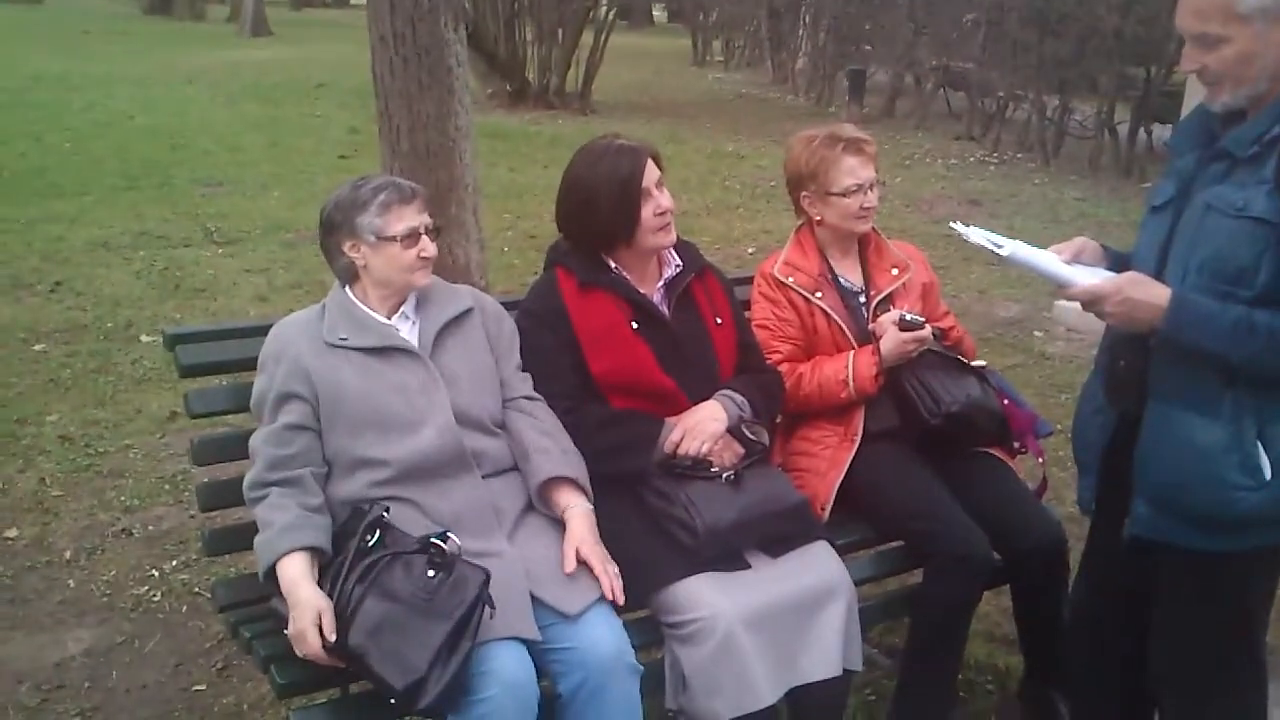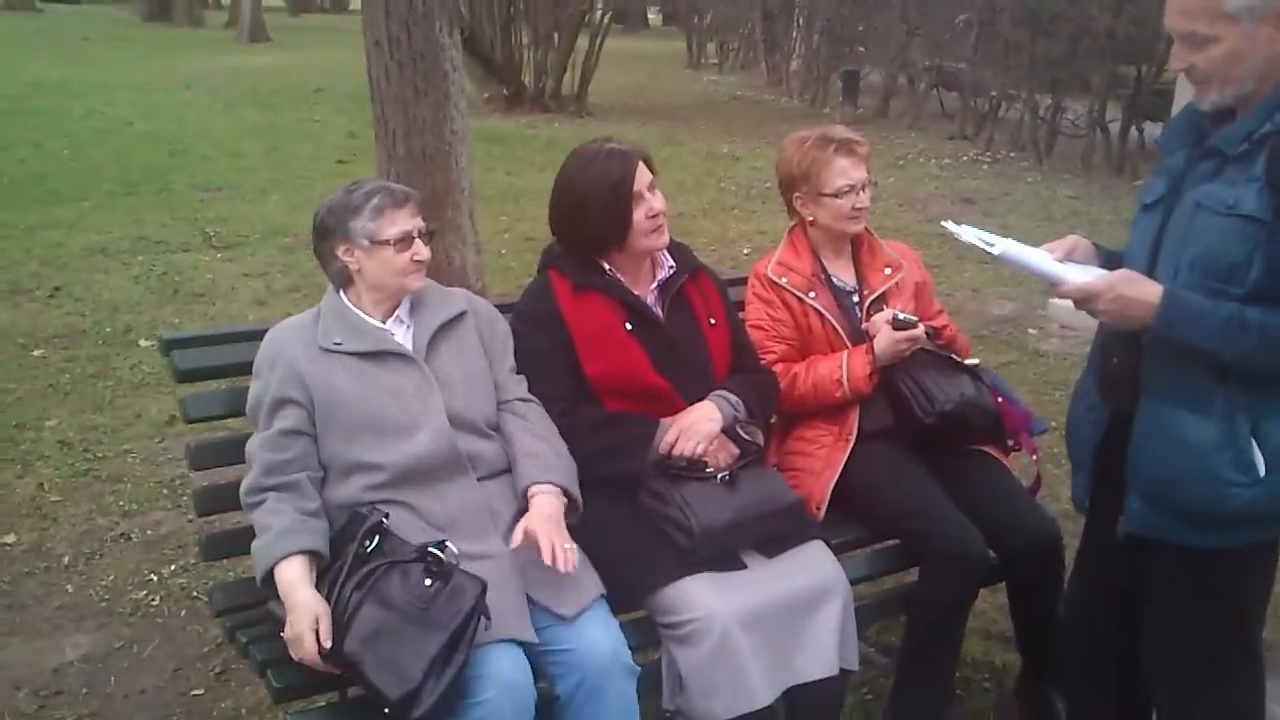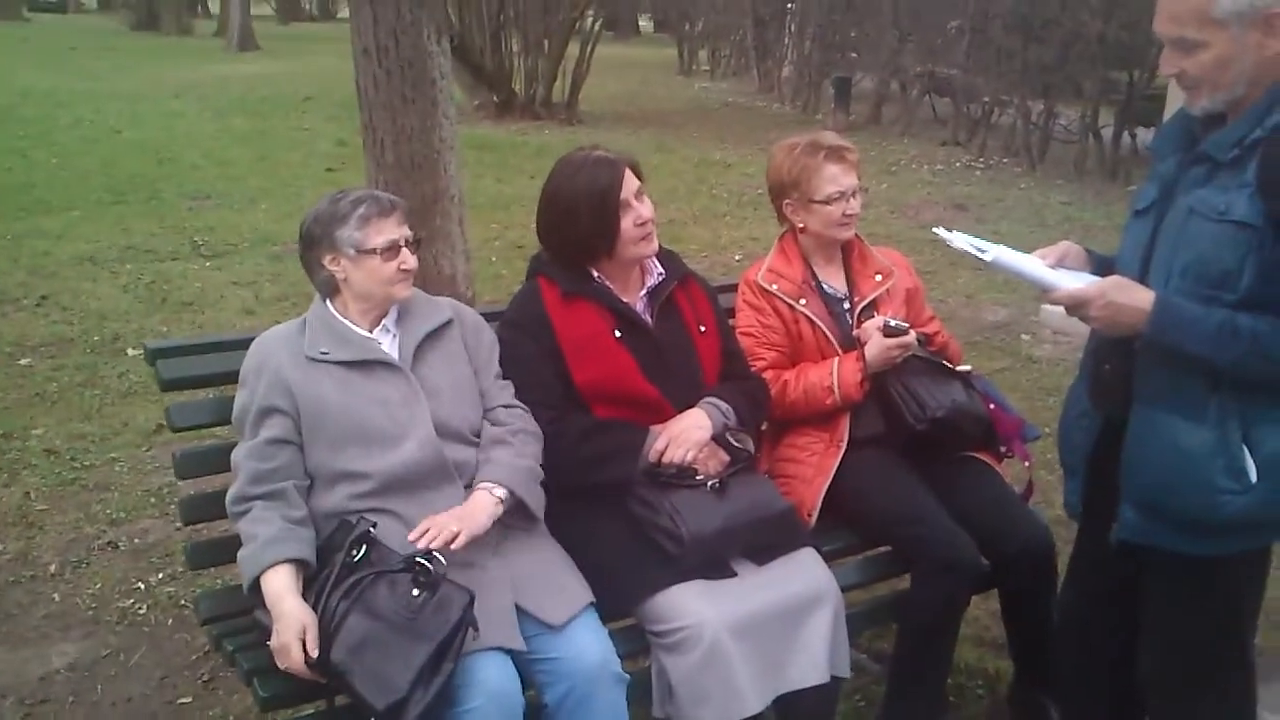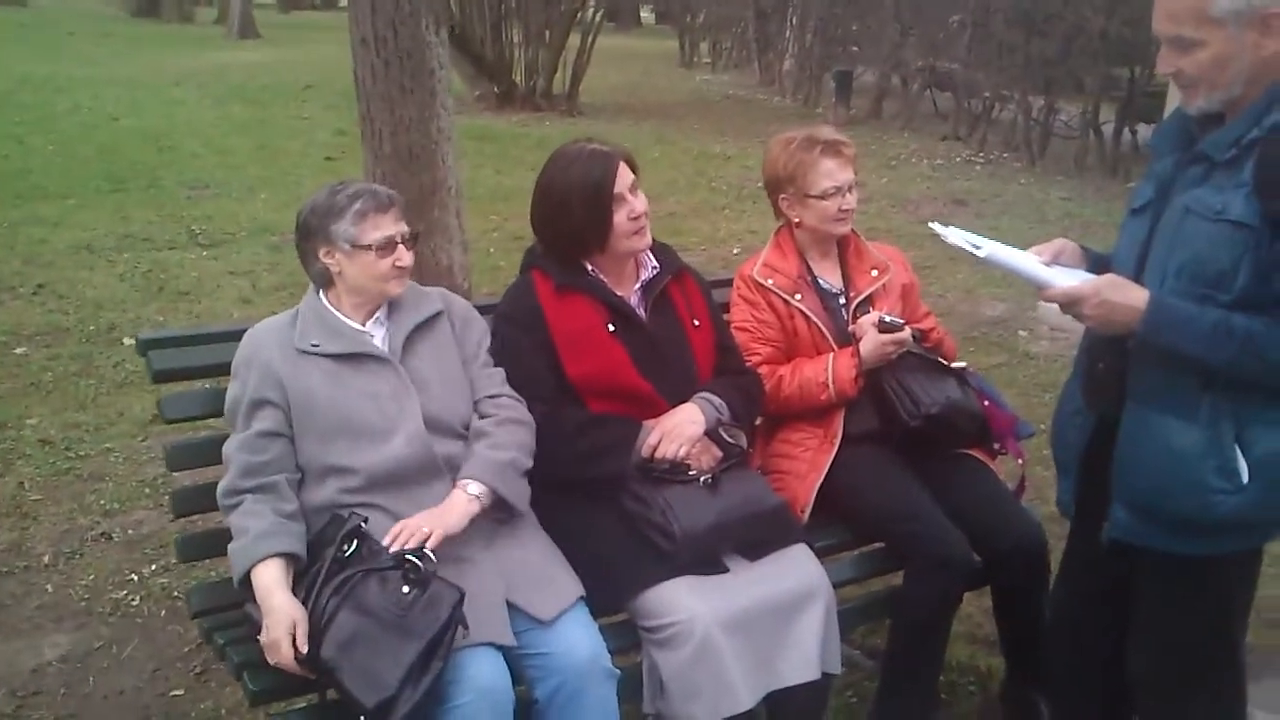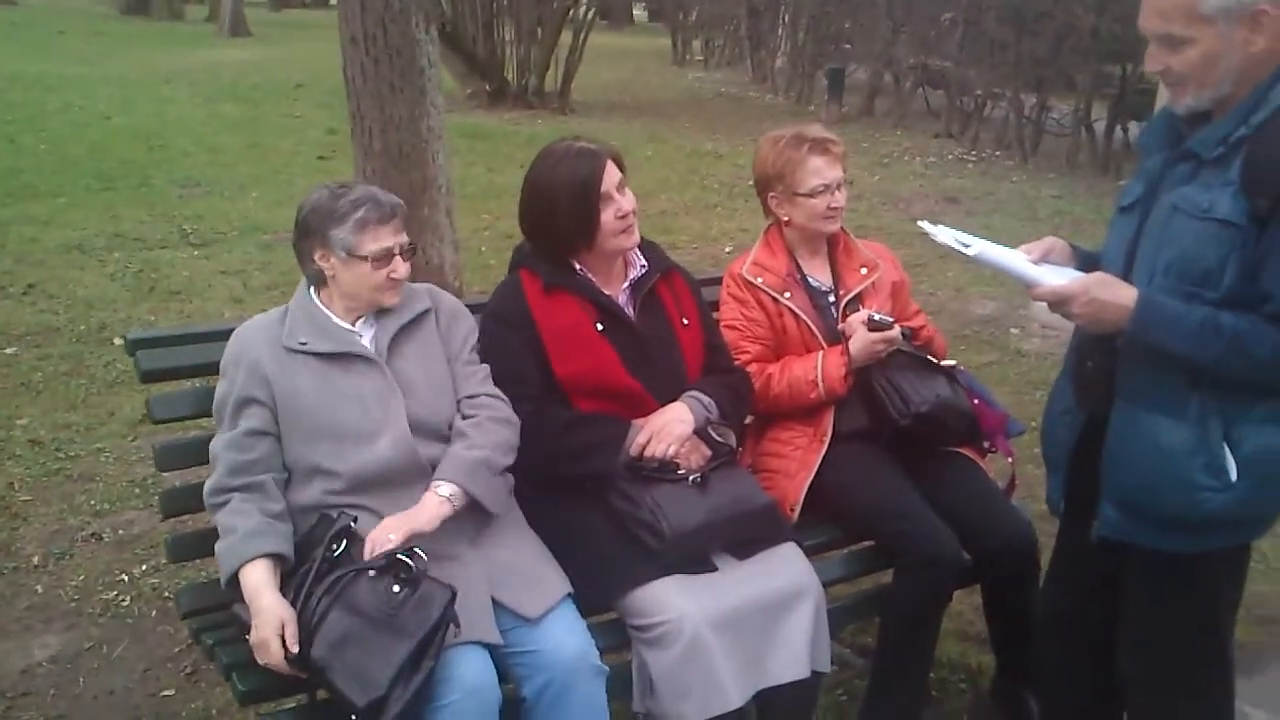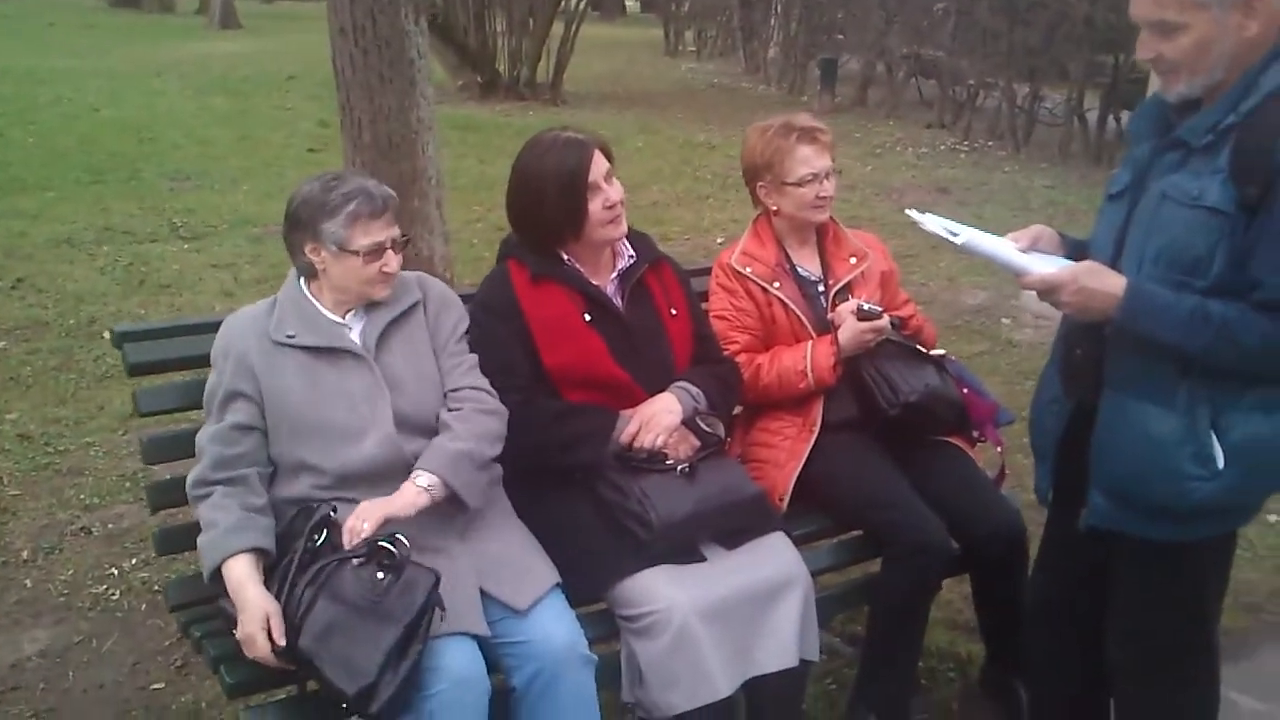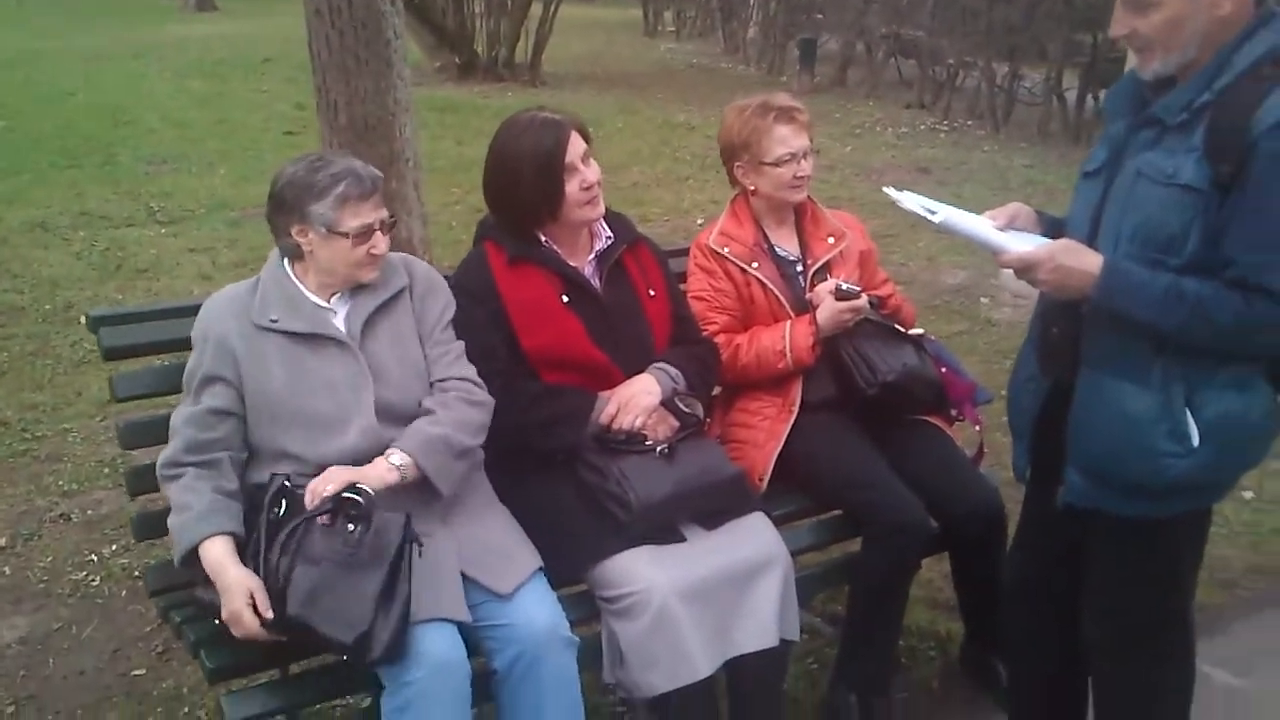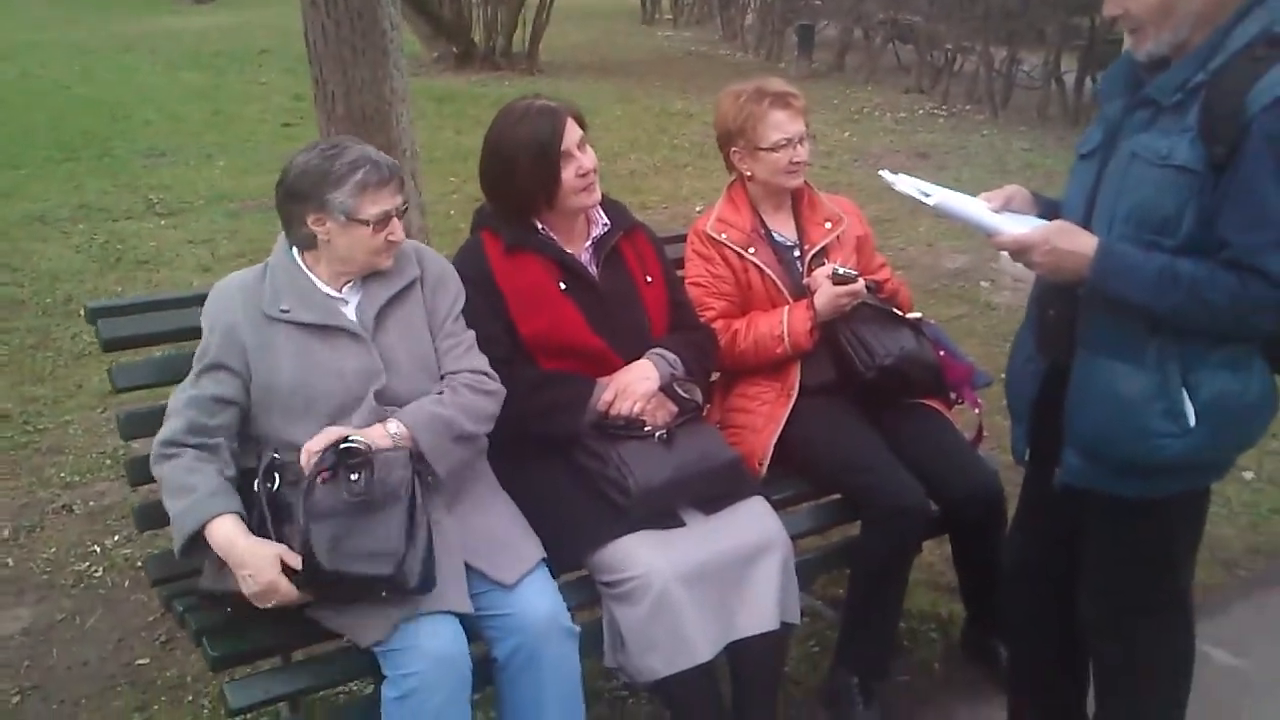
dt=0.2s
person 1, frame 1
right shoulder: (1205, 132)
left wrist: (1172, 312)
right wrist: (1109, 262)
left hip: (1222, 477)
right hip: (1138, 453)
right knee: (1099, 652)
person 1, frame 2
right shoulder: (1196, 129)
left wrist: (1163, 309)
right wrist: (1103, 260)
left hip: (1216, 476)
right hip: (1130, 447)
right knee: (1094, 645)
person 1, frame 3
right shoulder: (1189, 135)
left wrist: (1155, 316)
right wrist: (1094, 267)
left hip: (1210, 481)
right hip: (1123, 453)
right knee: (1088, 651)
person 1, frame 4
right shoulder: (1187, 133)
left wrist: (1149, 316)
right wrist: (1089, 264)
left hip: (1202, 480)
right hip: (1115, 452)
right knee: (1079, 648)
person 1, frame 5
right shoulder: (1177, 130)
left wrist: (1138, 313)
right wrist: (1077, 260)
left hip: (1190, 477)
right hip: (1105, 449)
right knee: (1069, 643)
person 1, frame 6
right shoulder: (1170, 117)
left wrist: (1128, 302)
right wrist: (1068, 249)
left hip: (1177, 465)
right hip: (1094, 437)
right knee: (1058, 629)
person 1, frame 7
right shoulder: (1145, 94)
left wrist: (1103, 281)
right wrist: (1045, 227)
left hip: (1155, 437)
right hip: (1070, 410)
left knee: (1133, 640)
right knee: (1038, 602)
person 1, frame 8
right shoulder: (1141, 76)
left wrist: (1098, 262)
right wrist: (1040, 210)
left hip: (1152, 417)
right hip: (1069, 391)
left knee: (1132, 618)
right knee: (1038, 581)
person 2, frame 1
left shoulder: (907, 261)
right shoulder: (779, 280)
left elbow: (956, 344)
right elbow: (781, 385)
left wrist: (923, 344)
right wrist: (876, 359)
right hip: (849, 440)
left knee: (1041, 538)
right knee: (963, 550)
person 2, frame 2
left shoulder: (900, 260)
right shoulder: (773, 281)
left elbow: (949, 342)
right elbow: (776, 386)
left wrist: (916, 343)
right wrist: (869, 358)
right hip: (842, 439)
left knee: (1036, 536)
right knee: (959, 549)
person 2, frame 3
left shoulder: (891, 267)
right shoulder: (764, 288)
left elbow: (941, 347)
right elbow: (768, 393)
left wrist: (908, 349)
right wrist: (860, 366)
right hip: (834, 446)
left knee: (1029, 543)
right knee: (952, 556)
person 2, frame 4
left shoulder: (887, 262)
right shoulder: (759, 283)
left elbow: (936, 344)
right elbow: (762, 387)
left wrist: (904, 345)
right wrist: (855, 361)
right hip: (828, 443)
left knee: (1021, 540)
right knee: (943, 552)
person 2, frame 5
left shoulder: (876, 261)
right shoulder: (749, 281)
left elbow: (927, 342)
right elbow: (751, 386)
left wrist: (894, 344)
right wrist: (846, 359)
right hip: (818, 440)
left knee: (1011, 537)
right knee: (933, 550)
person 2, frame 6
left shoulder: (866, 250)
right shoulder: (738, 271)
left elbow: (916, 331)
right elbow: (741, 376)
left wrist: (883, 334)
right wrist: (835, 348)
right hip: (807, 431)
left knee: (1000, 526)
right knee: (921, 539)
left ankle: (1010, 670)
person 2, frame 7
left shoulder: (843, 230)
right shoulder: (716, 251)
left elbow: (893, 308)
right elbow: (719, 356)
left wrist: (866, 312)
right wrist: (813, 328)
right hip: (786, 411)
left knee: (979, 505)
right knee: (901, 520)
left ankle: (989, 648)
person 2, frame 8
left shoulder: (840, 214)
right shoulder: (714, 237)
left elbow: (890, 293)
right elbow: (717, 342)
left wrist: (863, 299)
right wrist: (811, 313)
right hip: (785, 395)
left knee: (978, 488)
right knee: (899, 503)
left ankle: (990, 630)
person 3, frame 1
left shoulder: (699, 277)
right shoulder: (554, 302)
left elbow: (764, 379)
right elbow: (562, 425)
left wrist: (724, 406)
right wrist: (668, 435)
left hip: (725, 478)
right hip: (628, 489)
left knee: (826, 580)
right knee: (715, 612)
person 3, frame 2
left shoulder: (693, 278)
right shoulder: (548, 305)
left elbow: (757, 378)
right elbow: (556, 428)
left wrist: (718, 408)
right wrist: (663, 437)
left hip: (719, 477)
right hip: (621, 492)
left knee: (821, 579)
right knee: (712, 612)
person 3, frame 3
left shoulder: (683, 286)
right shoulder: (536, 314)
left elbow: (748, 386)
right elbow: (545, 438)
left wrist: (708, 415)
right wrist: (652, 444)
right hip: (609, 500)
left knee: (812, 587)
right knee: (701, 621)
person 3, frame 4
left shoulder: (677, 280)
right shoulder: (530, 306)
left elbow: (743, 381)
right elbow: (540, 432)
left wrist: (702, 410)
right wrist: (646, 438)
left hip: (705, 480)
right hip: (600, 495)
left knee: (804, 583)
right knee: (692, 616)
person 3, frame 5
left shoulder: (666, 278)
right shoulder: (518, 305)
left elbow: (733, 380)
right elbow: (527, 431)
left wrist: (691, 408)
right wrist: (635, 437)
left hip: (693, 479)
right hip: (590, 494)
left knee: (793, 583)
right knee: (681, 615)
person 3, frame 6
left shoulder: (655, 269)
right shoulder: (506, 297)
left elbow: (721, 370)
right elbow: (516, 424)
left wrist: (680, 398)
right wrist: (623, 427)
left hip: (681, 468)
right hip: (579, 485)
left knee: (781, 572)
right knee: (670, 605)
person 3, frame 7
left shoulder: (632, 249)
right shoulder: (484, 278)
left elbow: (700, 350)
right elbow: (496, 406)
left wrist: (658, 380)
right wrist: (602, 410)
left hip: (660, 448)
right hip: (557, 467)
left knee: (761, 552)
right knee: (651, 585)
person 3, frame 8
left shoulder: (629, 236)
right shoulder: (482, 264)
left elbow: (697, 337)
right elbow: (495, 392)
left wrist: (655, 366)
right wrist: (602, 396)
left hip: (658, 434)
right hip: (556, 453)
left knee: (760, 536)
right knee: (652, 570)
person 4, frame 1
left shoulder: (476, 311)
right shoulder: (297, 344)
left elbow: (526, 412)
right elbow: (286, 481)
left wrist: (575, 510)
right wrist: (299, 585)
left hip: (518, 521)
left knee: (605, 655)
person 4, frame 2
left shoulder: (469, 314)
right shoulder: (292, 349)
left elbow: (522, 414)
right elbow: (283, 487)
left wrist: (547, 500)
right wrist: (298, 590)
left hip: (512, 524)
left knee: (602, 657)
person 4, frame 3
left shoulder: (457, 323)
right shoulder: (279, 359)
left elbow: (512, 424)
right elbow: (269, 495)
left wrist: (483, 503)
right wrist: (283, 599)
left hip: (499, 534)
left knee: (591, 666)
person 4, frame 4
left shoulder: (449, 314)
right shoulder: (271, 350)
left elbow: (506, 417)
right elbow: (260, 488)
left wrist: (460, 504)
right wrist: (274, 594)
left hip: (488, 527)
right hip: (380, 554)
left knee: (582, 661)
person 4, frame 5
left shoulder: (439, 311)
right shoulder: (260, 348)
left elbow: (491, 418)
right elbow: (246, 487)
left wrist: (433, 505)
right wrist: (262, 594)
left hip: (474, 524)
right hip: (365, 550)
left knee: (569, 658)
person 4, frame 6
left shoulder: (429, 300)
right shoulder: (250, 339)
left elbow: (480, 411)
right elbow: (228, 479)
left wrist: (413, 493)
right wrist: (247, 588)
left hip: (463, 515)
right hip: (356, 543)
left knee: (558, 647)
right knee: (453, 674)
person 4, frame 7
left shoulder: (414, 283)
right shoulder: (232, 320)
left elbow: (466, 399)
right elbow: (197, 461)
left wrist: (385, 469)
right wrist: (226, 566)
left hip: (445, 499)
left knee: (540, 631)
right knee: (432, 658)
person 4, frame 8
left shoulder: (424, 271)
right shoulder: (242, 307)
left elbow: (478, 389)
right elbow: (188, 444)
left wrist: (382, 434)
right wrist: (239, 545)
left hip: (449, 489)
left knee: (542, 622)
right knee: (432, 651)
